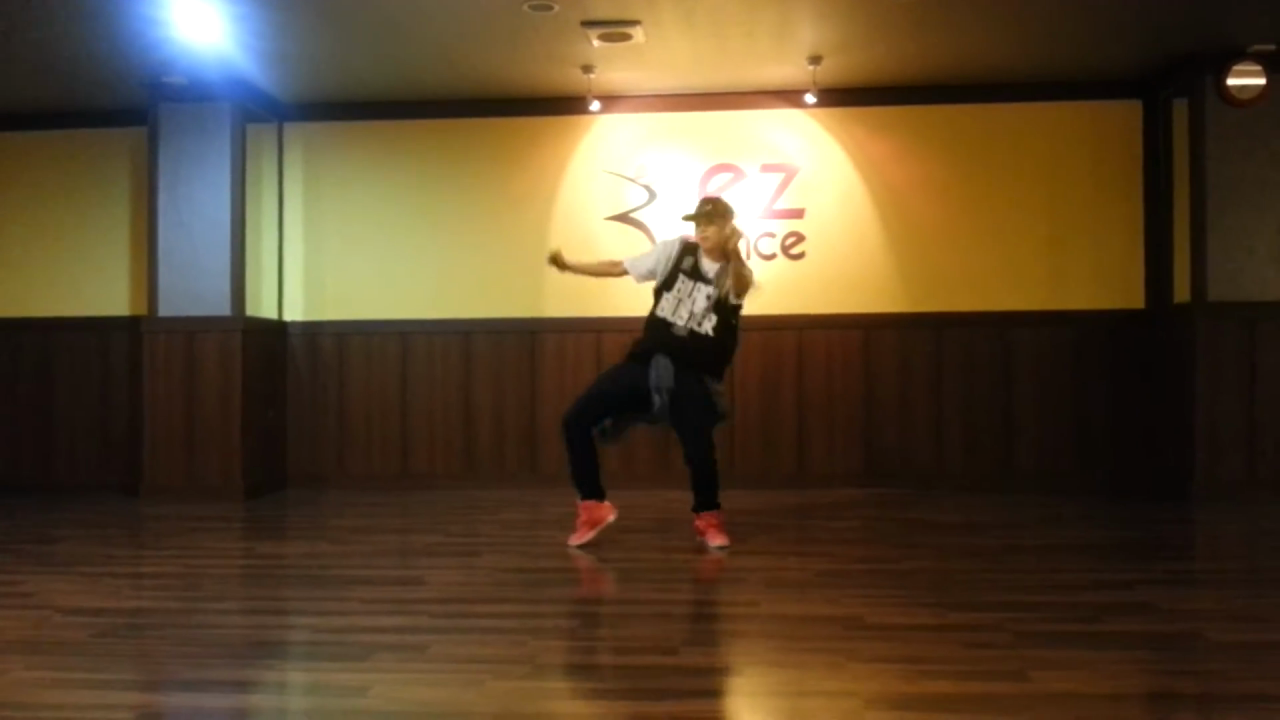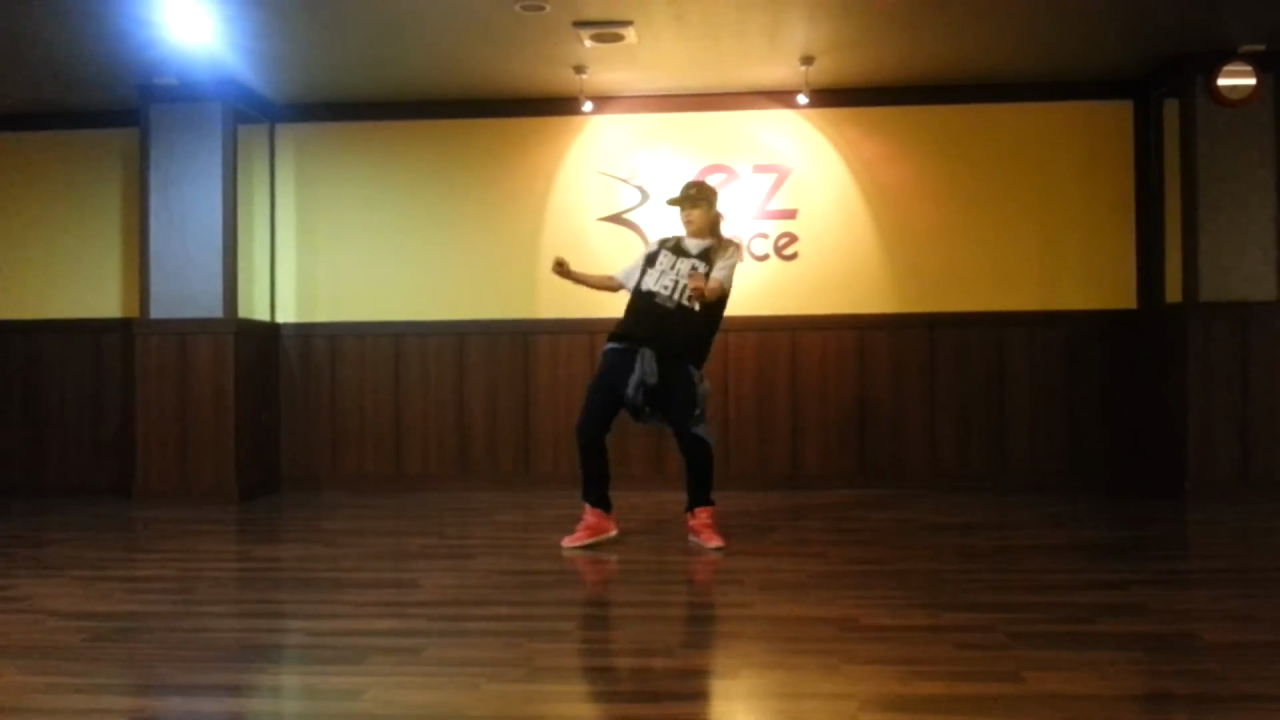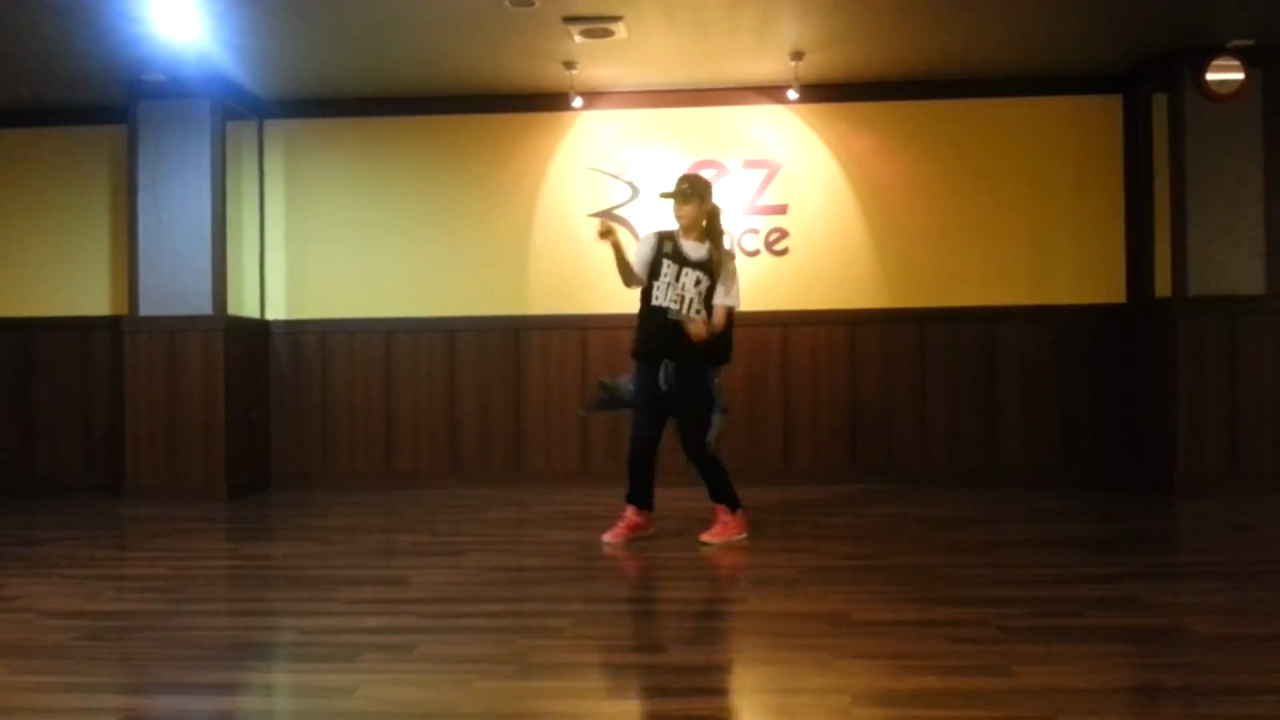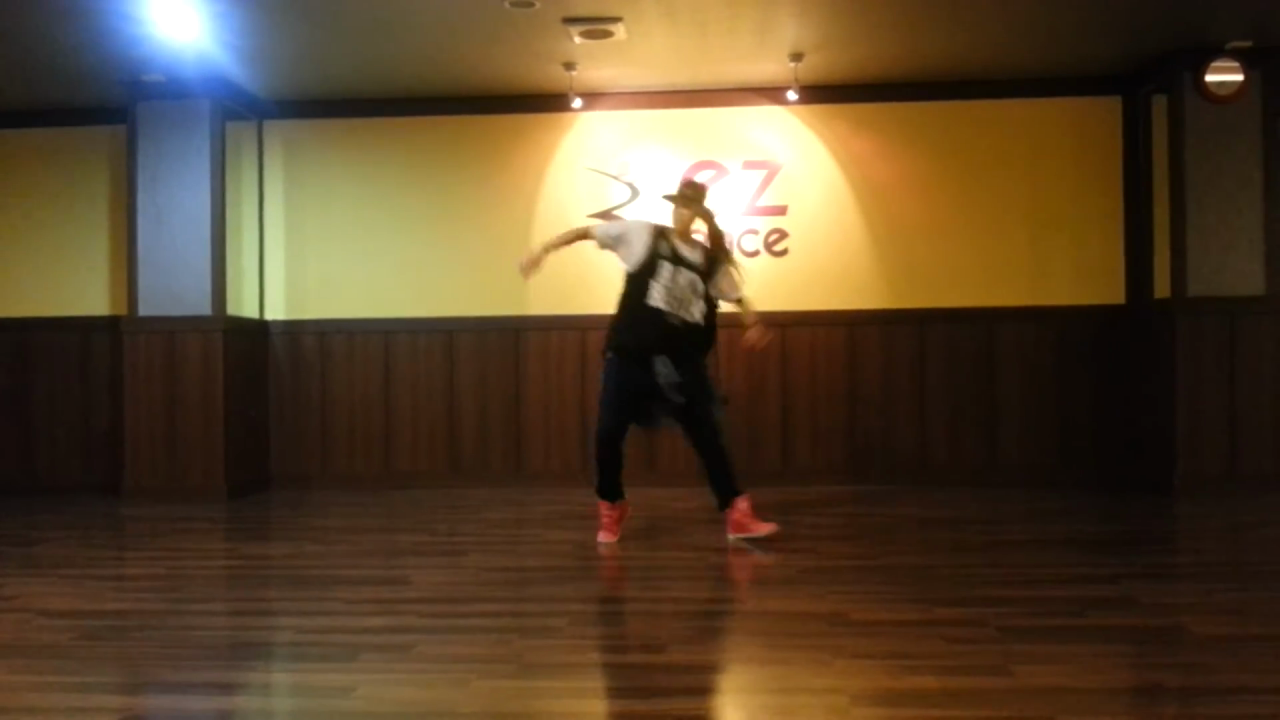
dt=0.4s
person 1, frame 1
left shoulder: (734, 273)
right shoulder: (675, 251)
left elbow: (743, 286)
right elbow: (621, 268)
left wrist: (734, 251)
right wrist: (568, 266)
left hip: (691, 377)
right hip: (644, 362)
left knee: (699, 450)
right knee: (575, 421)
left ankle: (708, 520)
right ankle: (594, 508)
person 1, frame 2
left shoulder: (725, 252)
right shoulder: (661, 247)
left elbow: (714, 291)
right elbow: (620, 281)
left wrist: (703, 290)
right wrist: (571, 275)
left hip: (677, 360)
right hip: (626, 349)
left knee: (694, 441)
right knee: (589, 428)
left ankle: (701, 520)
right ankle: (597, 518)
person 1, frame 3
left shoulder: (721, 258)
right shoulder: (656, 242)
left elbow: (721, 316)
right elbow: (630, 279)
left wrist: (706, 328)
right wrist: (614, 244)
left hip: (695, 362)
right hip: (652, 357)
left knee: (694, 443)
right knee: (644, 439)
left ankle: (731, 516)
right ankle: (637, 516)
person 1, frame 4
left shoulder: (711, 260)
right shoulder: (645, 235)
left elbow: (737, 297)
right elbow: (588, 231)
left wrist: (753, 323)
right wrist: (544, 250)
left hip: (681, 360)
right hip: (630, 355)
left knee: (706, 436)
right knee: (608, 434)
left ankle: (737, 514)
right ankle: (612, 510)
